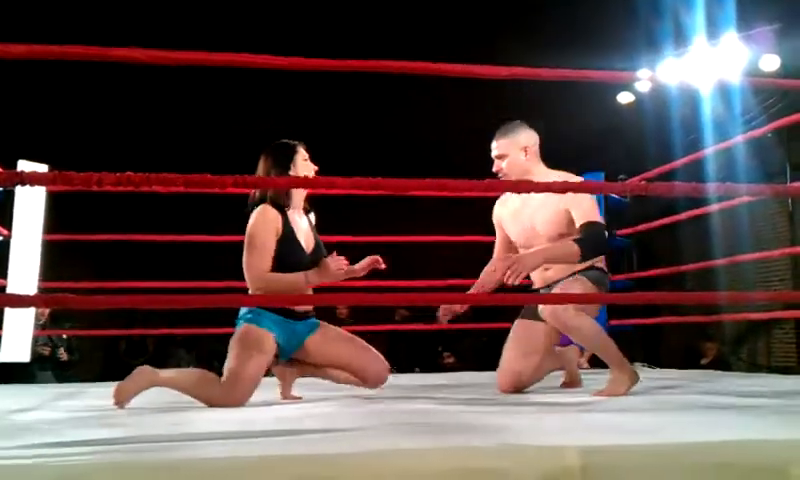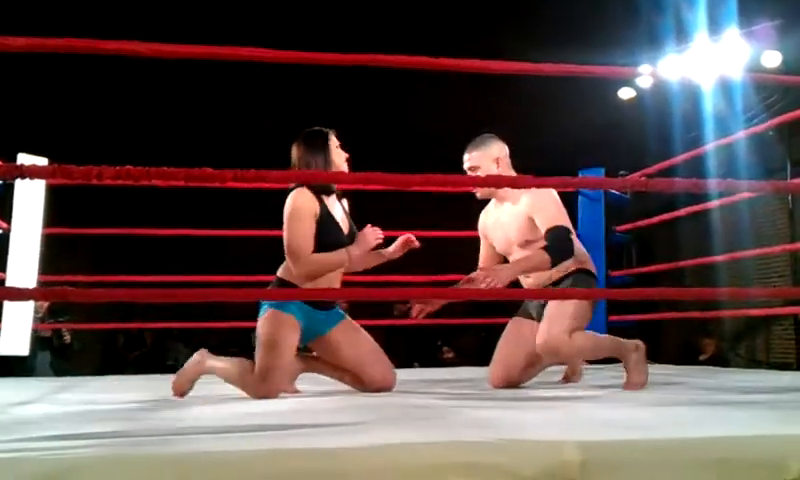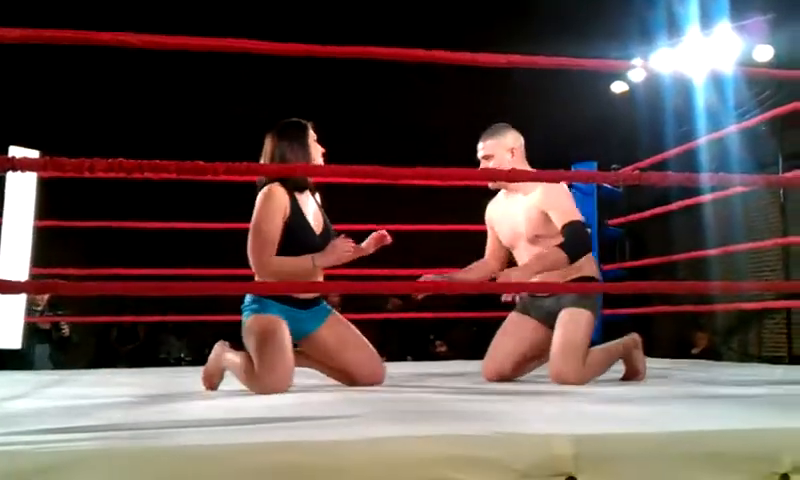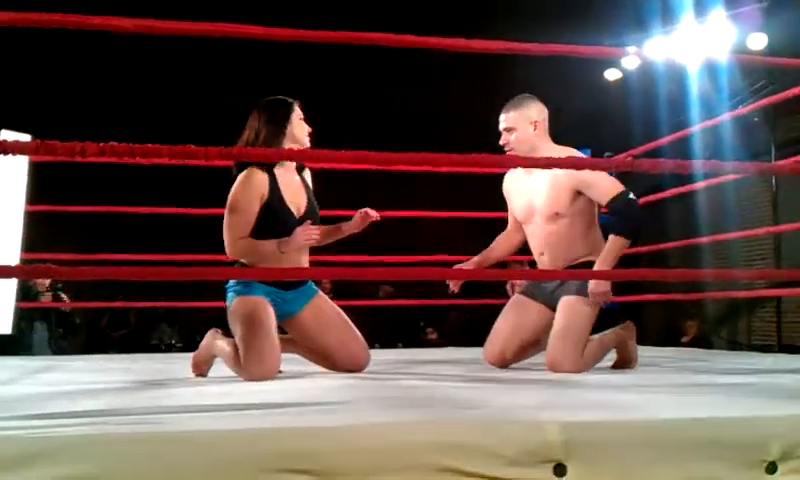
dt=0.3s
person 1, frame 1
left shoulder: (307, 216)
right shoulder: (267, 215)
right elbow: (257, 280)
left wrist: (355, 270)
right wrist: (315, 276)
left hip: (304, 323)
right hip: (265, 317)
left knee: (378, 372)
right knee: (230, 395)
left ankle: (292, 368)
right ankle: (153, 375)
person 1, frame 2
left shoulder: (338, 201)
right shoulder: (303, 198)
right elbow: (304, 266)
left wrist: (388, 253)
right wrist: (354, 249)
left hip: (327, 311)
right hip: (289, 304)
left knee: (383, 381)
right knee: (266, 387)
left ankle: (298, 363)
right ankle: (206, 361)
person 1, frame 3
left shoulder: (312, 196)
right shoulder: (275, 195)
right elbow: (262, 265)
left wrist: (361, 249)
right wrist: (321, 259)
left hip: (313, 308)
right hip: (269, 306)
left knee: (373, 374)
right knee: (273, 383)
left ankle: (292, 357)
right ankle: (226, 356)
person 1, frame 4
left shoulder: (303, 174)
right shoulder: (255, 178)
right elbow: (234, 248)
left wrist: (347, 228)
right wrist: (285, 245)
left hip: (300, 289)
right hip: (255, 288)
left knee: (357, 360)
right knee: (261, 369)
left ankle: (279, 343)
right ankle: (217, 343)
person 2, frame 1
left shoulder: (570, 188)
right shoulder: (503, 207)
left elbow: (596, 242)
right elbow: (500, 264)
left wrist: (540, 256)
left hip: (586, 279)
right hip: (542, 292)
left knee: (555, 307)
right knee: (508, 382)
left ankle: (622, 370)
right ankle: (565, 359)
person 2, frame 2
left shoulder: (536, 195)
right shoulder: (487, 218)
left elbow: (563, 248)
right elbow: (485, 275)
left wrist: (513, 269)
right wrist: (443, 298)
left hip: (573, 283)
right hip: (535, 297)
left knee: (550, 341)
right knee: (500, 379)
left ankle: (628, 349)
right ankle: (565, 353)
person 2, frame 3
left shoulder: (548, 189)
right shoulder: (495, 209)
left elbow: (579, 242)
right elbow: (493, 263)
left wrist: (525, 271)
right wrist: (447, 279)
left hip: (576, 289)
right hip: (536, 299)
left knee: (565, 374)
right knee: (493, 371)
left ankle: (626, 346)
right ankle: (557, 347)
person 2, frame 4
left shoulder: (573, 167)
right shoulder: (512, 180)
left elbow: (629, 211)
left wrist: (602, 270)
right wrist: (475, 263)
left hip: (584, 277)
right hip: (543, 281)
left knee: (561, 363)
right knee: (495, 356)
left ankle: (620, 335)
right ankle: (559, 334)
